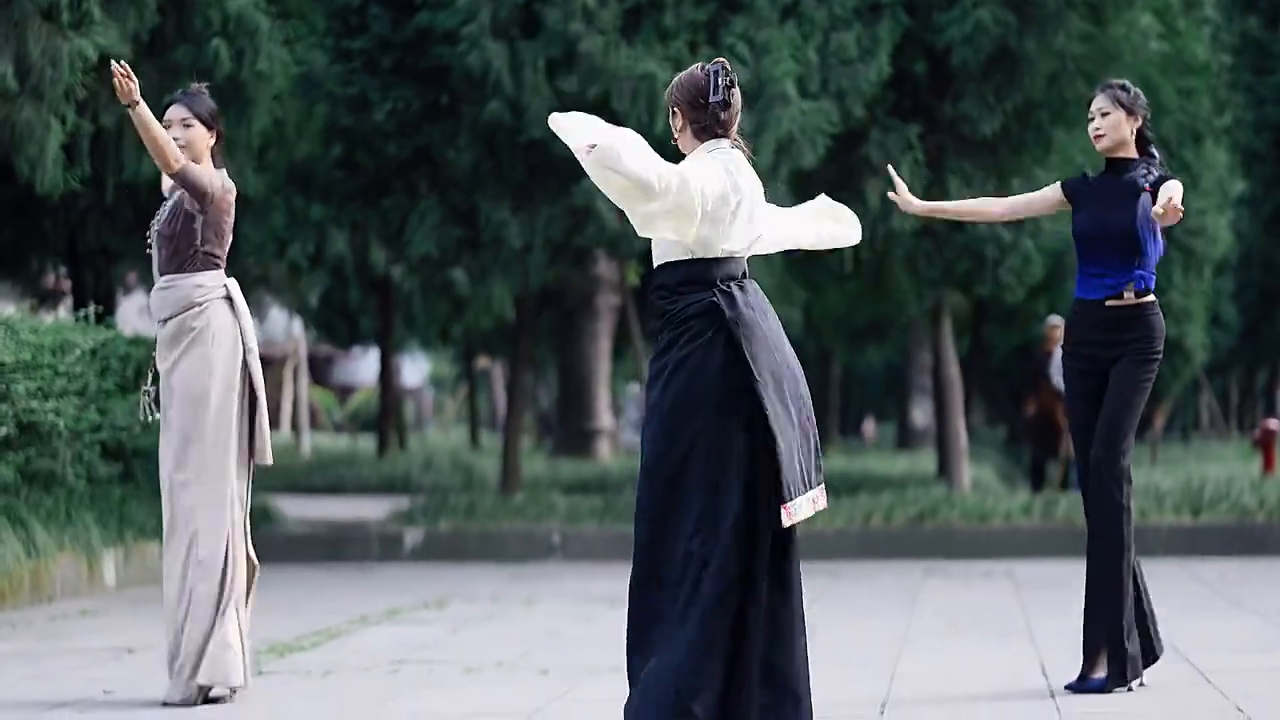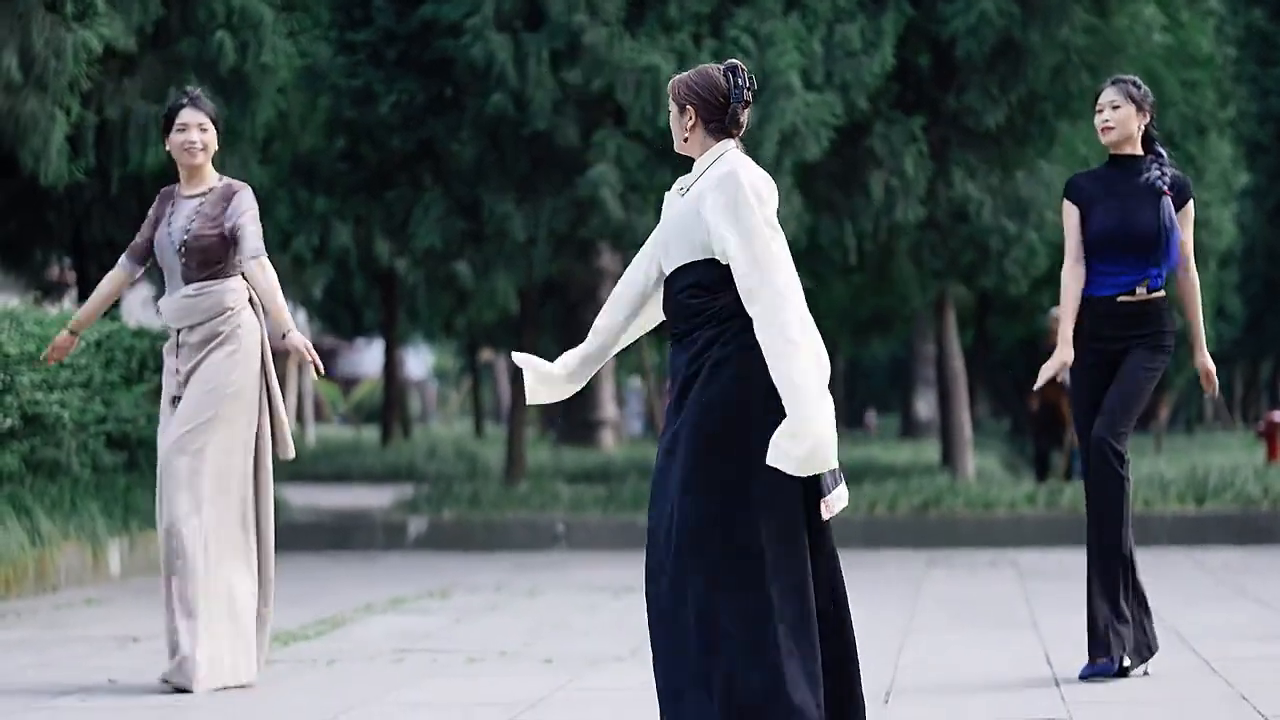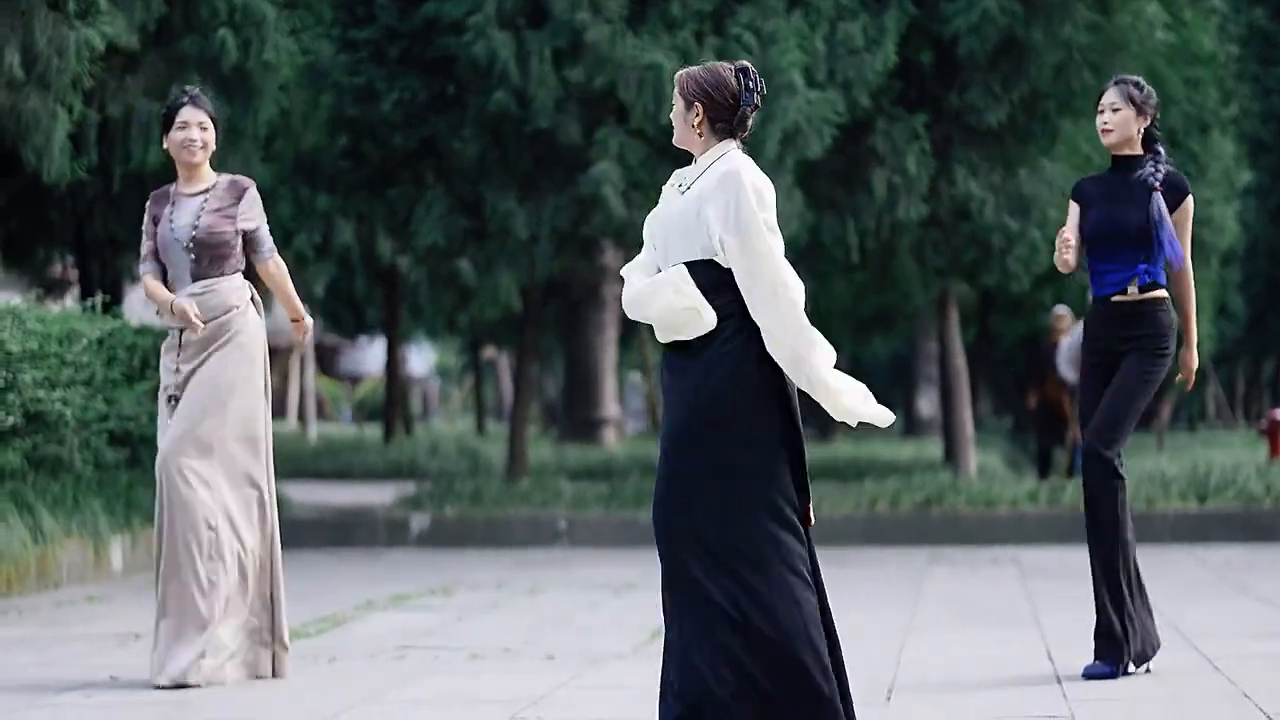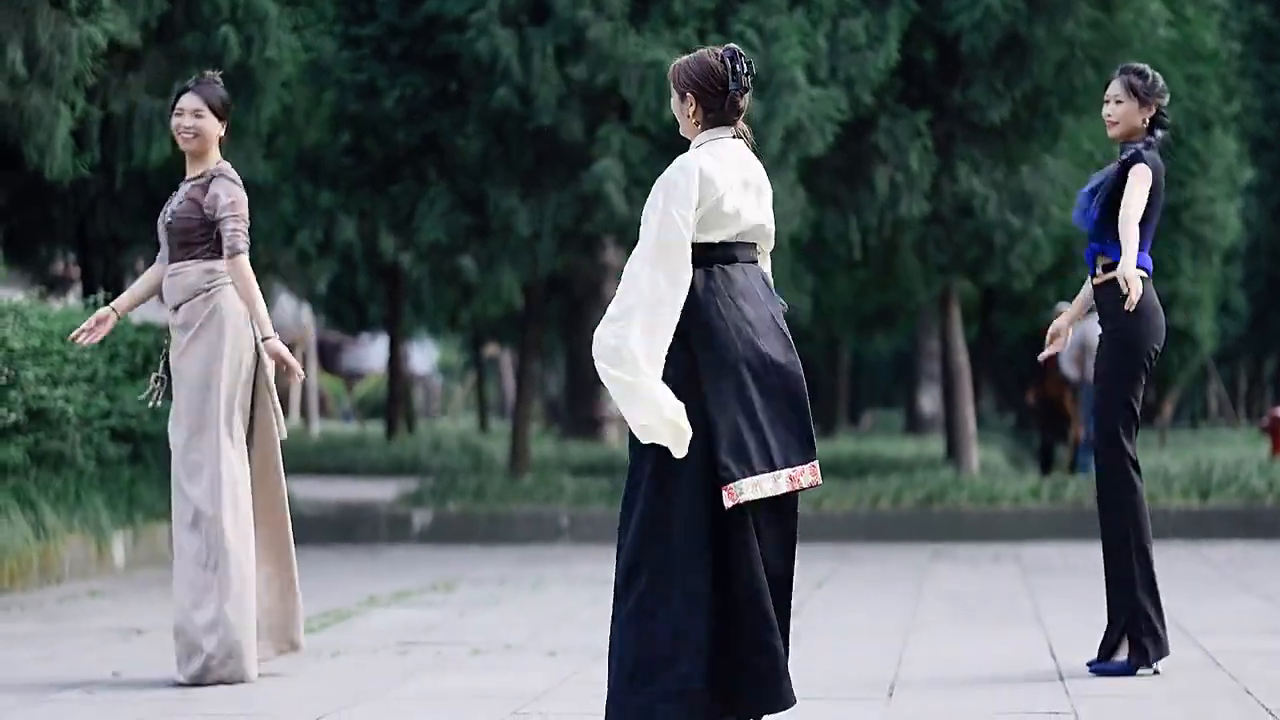
dt=0.3s
person 1, frame 1
left shoulder: (705, 172)
right shoulder: (735, 176)
left elbow: (656, 183)
right elbow: (770, 223)
left wrist: (594, 140)
right wrist: (824, 218)
left hip: (707, 354)
right hip: (722, 355)
left knee: (696, 528)
right knee: (733, 531)
person 1, frame 2
left shoulder: (741, 180)
right shoulder: (692, 190)
left elbow: (772, 280)
right elbow: (647, 283)
left wrist: (801, 390)
right wrist: (574, 364)
left hip: (735, 359)
right hip: (710, 369)
left knee: (727, 532)
right knee: (702, 529)
person 1, frame 3
left shoulder: (737, 182)
right shoulder: (680, 187)
left elbow: (770, 282)
right elbow: (651, 266)
left wrist: (820, 377)
right wrist: (656, 293)
left hip: (731, 362)
right hip: (703, 367)
left knee: (725, 525)
right knee: (733, 528)
person 1, frame 4
left shoulder: (689, 171)
right shoulder: (747, 167)
left elbow: (659, 266)
left wrist: (632, 360)
left hip: (704, 333)
right hip: (751, 326)
left knee: (683, 516)
right knee: (740, 519)
person 2, frame 1
left shoulder: (217, 183)
right shoulder: (194, 186)
left elbow: (172, 162)
left wrist: (132, 103)
left hip: (207, 334)
right hip: (183, 339)
left knee: (201, 484)
right knee: (199, 486)
left ankle: (212, 660)
right ankle: (213, 652)
person 2, frame 2
left shoulder: (237, 195)
right shoulder: (167, 201)
left elbow: (257, 261)
right elbow: (129, 264)
left wrist: (288, 327)
right wrist: (75, 327)
left hip: (228, 340)
right hip: (185, 348)
left knee: (187, 468)
right knee: (200, 482)
left ankle: (207, 648)
right ankle: (221, 644)
person 2, frame 3
left shoulder: (240, 191)
right shoulder: (158, 203)
left elbow: (266, 258)
right elbow: (148, 278)
left wrist: (298, 315)
right wrist: (173, 303)
left hip: (231, 338)
right hip: (183, 347)
left knee: (187, 463)
right knee: (218, 482)
left ankle: (211, 645)
right ankle: (241, 641)
person 2, frame 4
left shoulder: (223, 180)
right shoulder: (194, 184)
left elbow: (238, 258)
right elbow: (167, 263)
left wrist: (266, 332)
right wrist: (113, 310)
left hip: (219, 321)
right hip: (197, 326)
left knee: (207, 464)
right knee: (224, 465)
left ankle: (223, 643)
right ankle: (244, 622)
person 3, frame 1
left shoulder: (1160, 182)
right shoulder: (1080, 187)
left elbow: (1170, 203)
right elbow: (1003, 209)
left wrist: (1167, 209)
right wrist: (925, 207)
left hip: (1135, 336)
right hip: (1083, 337)
left knee: (1107, 469)
right knee: (1093, 477)
left ankle: (1112, 648)
right ankle: (1132, 637)
person 3, frame 2
left shoulder: (1173, 186)
right shoulder: (1082, 186)
left elbow: (1185, 269)
right elbow: (1073, 265)
left wrist: (1201, 348)
right wrist: (1063, 343)
left hip: (1149, 332)
right hip: (1093, 333)
left knee: (1105, 442)
right knee: (1097, 466)
left ankle: (1114, 636)
right ankle: (1130, 629)
person 3, frame 3
left shoulder: (1170, 184)
right shoulder: (1087, 190)
left elbow: (1182, 270)
right elbow: (1068, 261)
left wrist: (1189, 342)
right wrist: (1061, 249)
left hip: (1147, 332)
right hip: (1101, 333)
left knee: (1100, 454)
right knee: (1100, 463)
left ankle: (1121, 635)
right ankle: (1133, 631)
person 3, frame 4
left shoulder: (1141, 162)
right shoulder: (1129, 168)
left elbow: (1130, 218)
left wrist: (1127, 265)
right wrist: (1072, 312)
left hip: (1132, 318)
right hip: (1117, 319)
left knee: (1114, 453)
right knee: (1114, 455)
left ankle: (1138, 634)
right ankle: (1134, 627)
